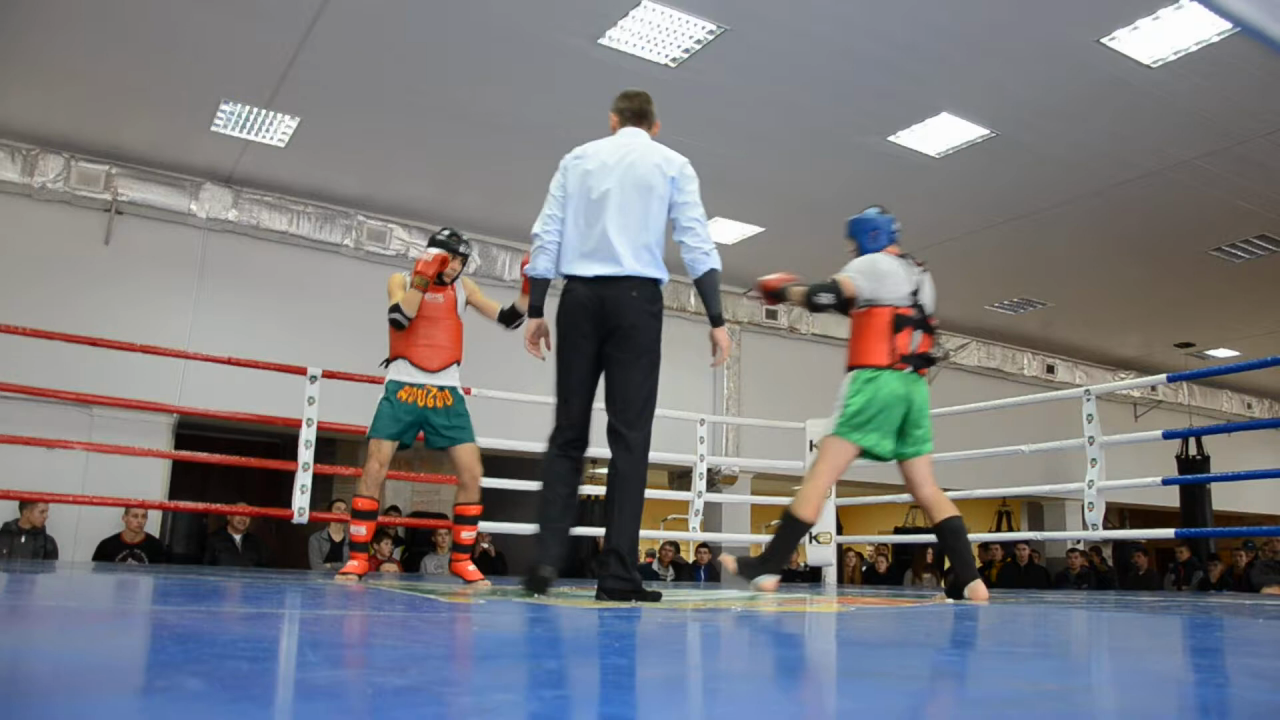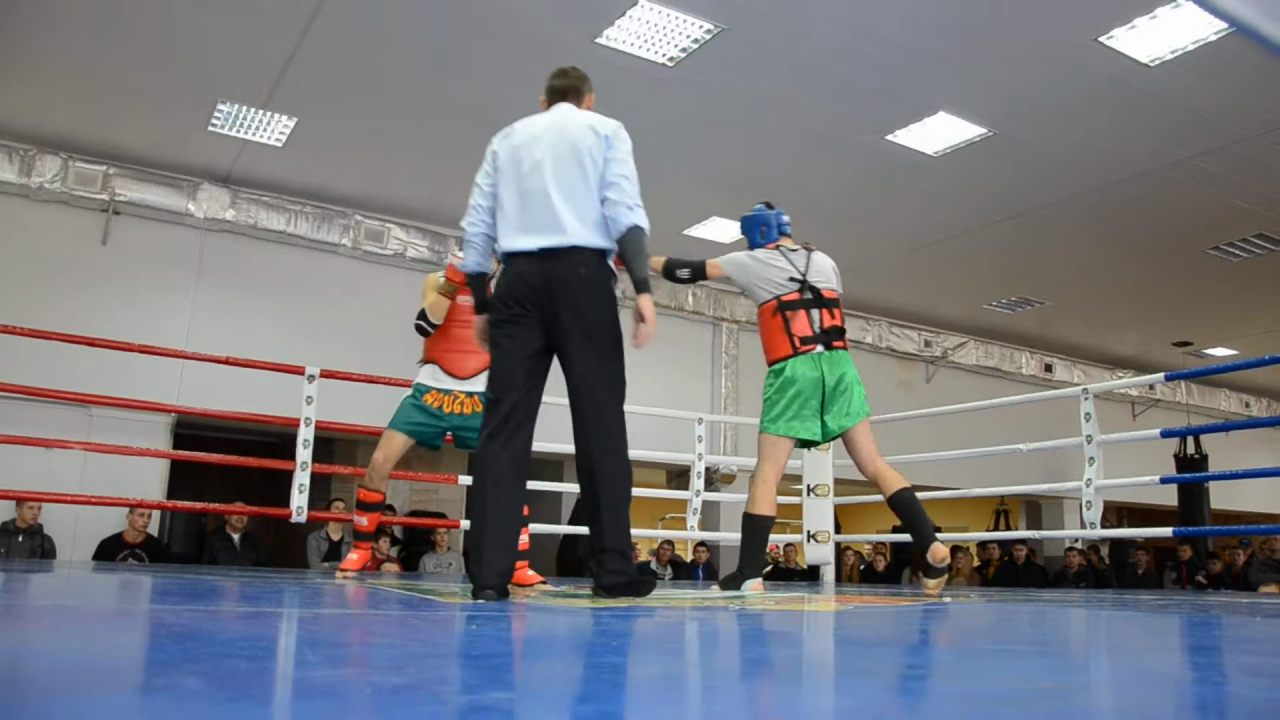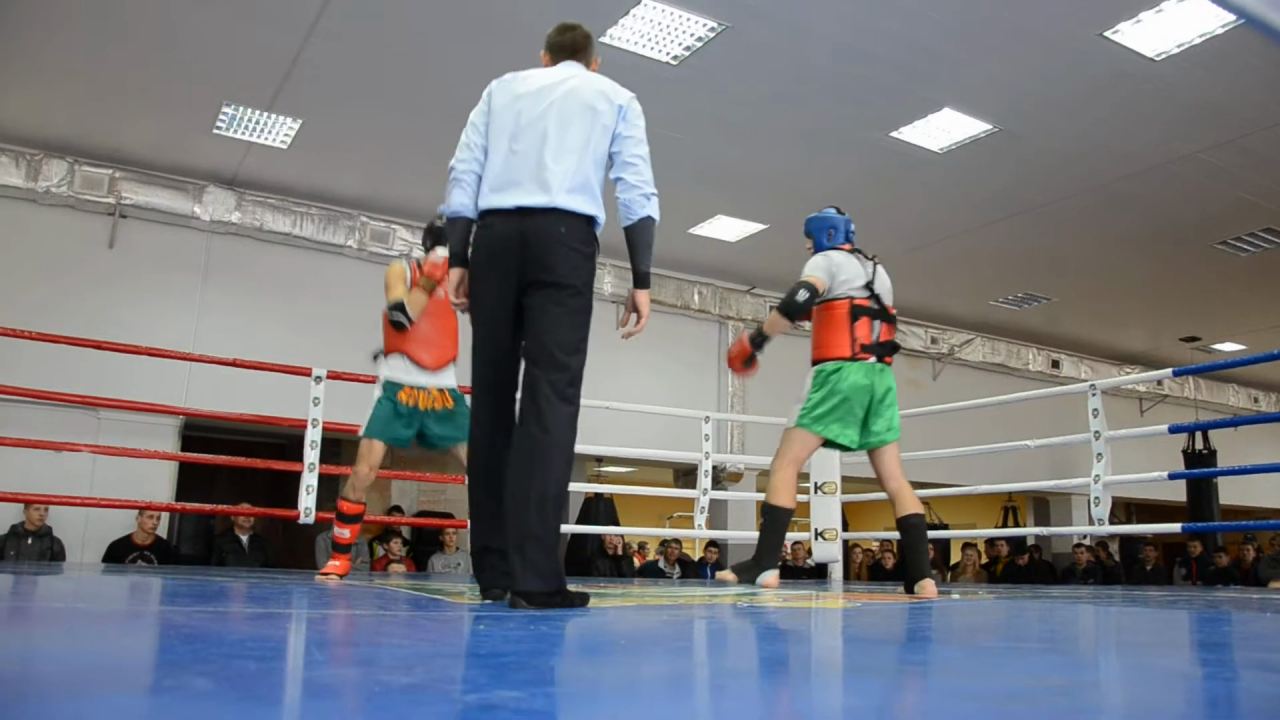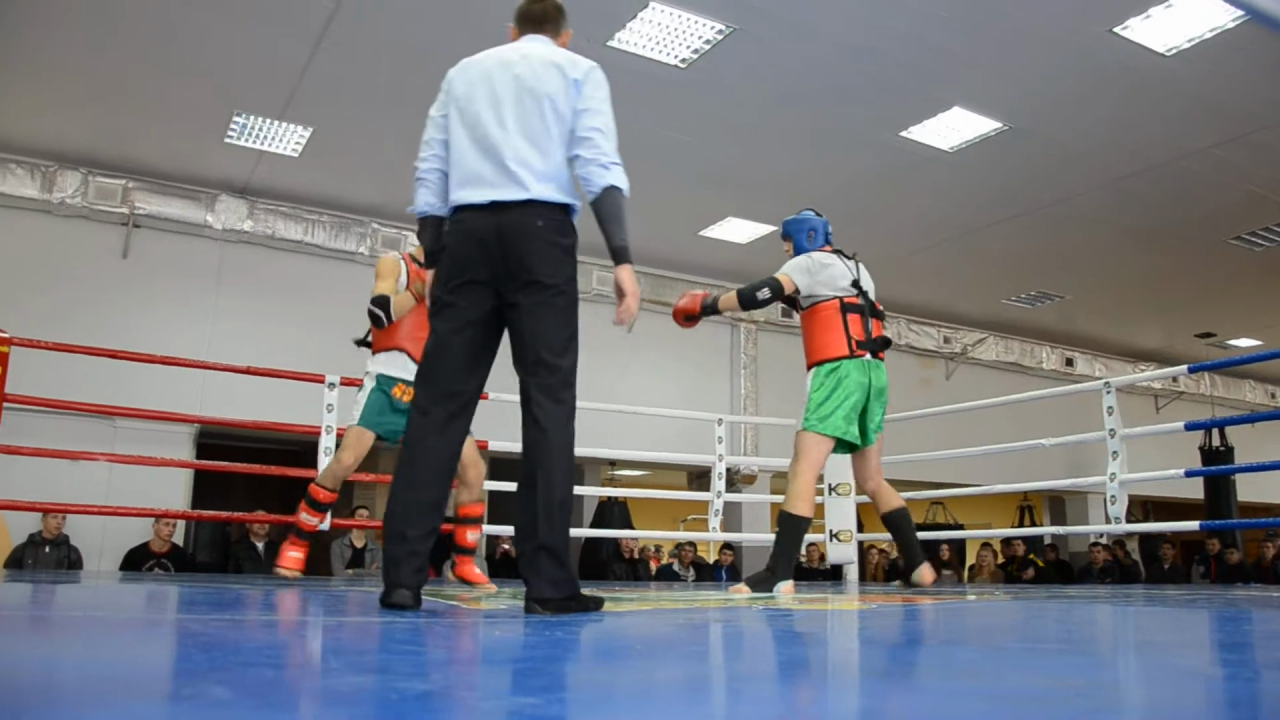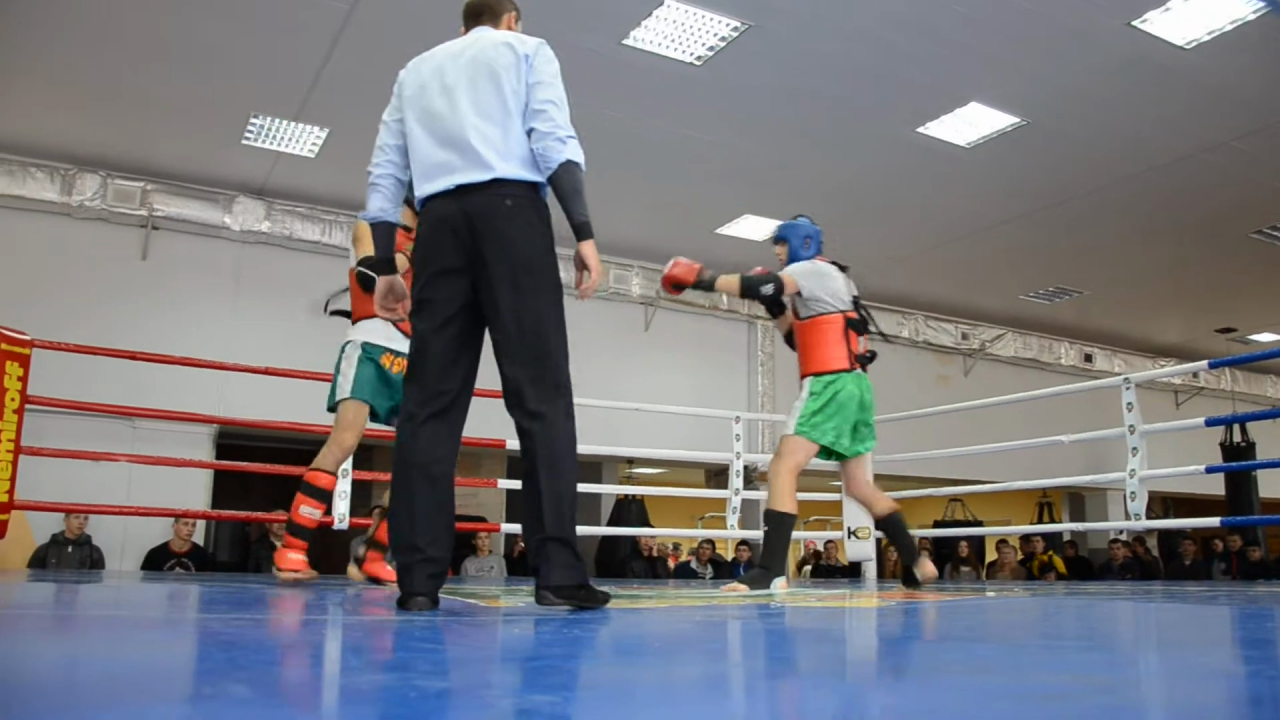
dt=0.5s
person 1, frame 1
left shoulder: (577, 159)
right shoulder: (673, 164)
left elbow: (546, 238)
right elbow: (697, 244)
left wrist: (536, 311)
right wrist: (717, 319)
left hip: (580, 298)
right hip: (635, 299)
left knee: (569, 431)
right knee: (630, 436)
left ankle: (548, 556)
right ankle: (618, 574)
person 1, frame 2
left shoulder: (507, 138)
right shoulder: (606, 130)
left elbow: (477, 227)
right elbow: (624, 209)
left wrist: (481, 306)
right wrist: (642, 288)
left hip: (519, 278)
right hip: (582, 273)
left knee: (506, 421)
right knee: (600, 419)
left ankle: (489, 574)
right ankle: (612, 567)
person 1, frame 3
left shoulder: (503, 88)
right shoulder: (616, 98)
left elbow: (463, 172)
right elbow: (636, 191)
left wrist: (457, 257)
right wrist: (641, 279)
left hip: (496, 234)
right hip: (564, 237)
left knee: (492, 401)
right knee: (552, 396)
left ankle: (492, 568)
right ankle: (533, 575)
person 1, frame 4
left shoulder: (465, 71)
right shoulder: (579, 69)
left elbow: (430, 171)
right elbow: (598, 165)
left wrist: (432, 258)
right wrist: (621, 259)
left hip: (469, 233)
right hip: (540, 231)
left knee: (439, 400)
right knee: (547, 401)
left ankle: (403, 574)
right ankle: (547, 582)
person 1, frame 5
left shoulder: (416, 70)
right shoulder: (528, 49)
left elbow: (384, 174)
right elbow: (553, 140)
left wrist: (385, 265)
right wrist: (584, 232)
left hip: (440, 223)
right hip: (511, 212)
left knee: (431, 398)
right knee: (540, 392)
left ankle: (418, 578)
right ankle: (556, 569)
person 2, frame 1
left shoulder: (870, 266)
right shoulder: (921, 277)
left elbow: (823, 299)
left wrist: (783, 289)
right wrist: (845, 301)
left hip: (874, 382)
right hip: (912, 386)
left knee: (820, 476)
right knee: (925, 490)
left ankle: (767, 567)
right ankle: (970, 579)
person 2, frame 2
left shoulder: (751, 261)
right shoulder: (824, 261)
left elbow: (690, 271)
left hip: (794, 370)
right hip: (837, 364)
left knee: (767, 473)
right knee: (873, 464)
left ankle: (748, 573)
right ankle: (930, 545)
person 2, frame 3
left shoulder: (828, 261)
right shoulder: (877, 273)
left elbow: (798, 298)
left wrist: (754, 339)
right wrist: (816, 309)
left hip: (839, 373)
right hip: (879, 376)
left knee: (784, 464)
right knee: (894, 481)
left ankle: (762, 565)
right ankle: (921, 577)
person 2, frame 4
left shoulder: (809, 262)
right shoulder: (856, 269)
left elbow: (761, 293)
left wrist: (705, 305)
right wrist: (797, 299)
left hip: (837, 372)
right hip: (872, 372)
left knee: (804, 472)
right knee: (872, 480)
left ankle: (778, 574)
right ankle: (917, 562)
person 2, frame 5
left shoulder: (810, 270)
right shoulder: (832, 283)
left elbow: (760, 287)
right elbow: (796, 338)
left wrist: (700, 278)
right wrist: (773, 303)
left hip: (828, 385)
right hip: (853, 384)
left knee: (782, 471)
right knee: (859, 485)
left ankle: (769, 573)
right ankle: (915, 561)
person 3, frame 1
left shoulder: (464, 287)
right shoulder: (401, 280)
left elbow: (509, 319)
right elbow: (399, 320)
left wrist: (529, 290)
right wrist: (423, 275)
left hip: (446, 391)
right hip: (403, 389)
left knee: (472, 471)
right knee: (375, 468)
left ankle: (461, 557)
right ankle: (357, 557)
person 3, frame 2
right shoulder: (438, 281)
right elbow: (424, 326)
right wrist: (453, 282)
left hip: (476, 397)
right hip: (431, 391)
right knee: (379, 463)
left ankle: (516, 565)
right ankle: (360, 549)
person 3, frame 3
right shoulder: (400, 271)
right elbow: (399, 319)
right wrist: (431, 278)
left hip: (443, 392)
right hip: (397, 388)
right knee: (362, 473)
right ankle: (341, 557)
person 3, frame 4
right shoulder: (394, 263)
right elbow: (380, 314)
right wrist: (422, 284)
right hip: (389, 381)
left knee: (473, 470)
right knee: (345, 460)
left ankle: (465, 562)
right ankle: (296, 543)
person 3, frame 5
right shoulder: (370, 227)
right elbow: (372, 279)
right wrist: (407, 241)
left hip: (409, 359)
right hip: (371, 348)
right knee: (344, 437)
left ankle: (372, 556)
right ankle: (291, 549)
